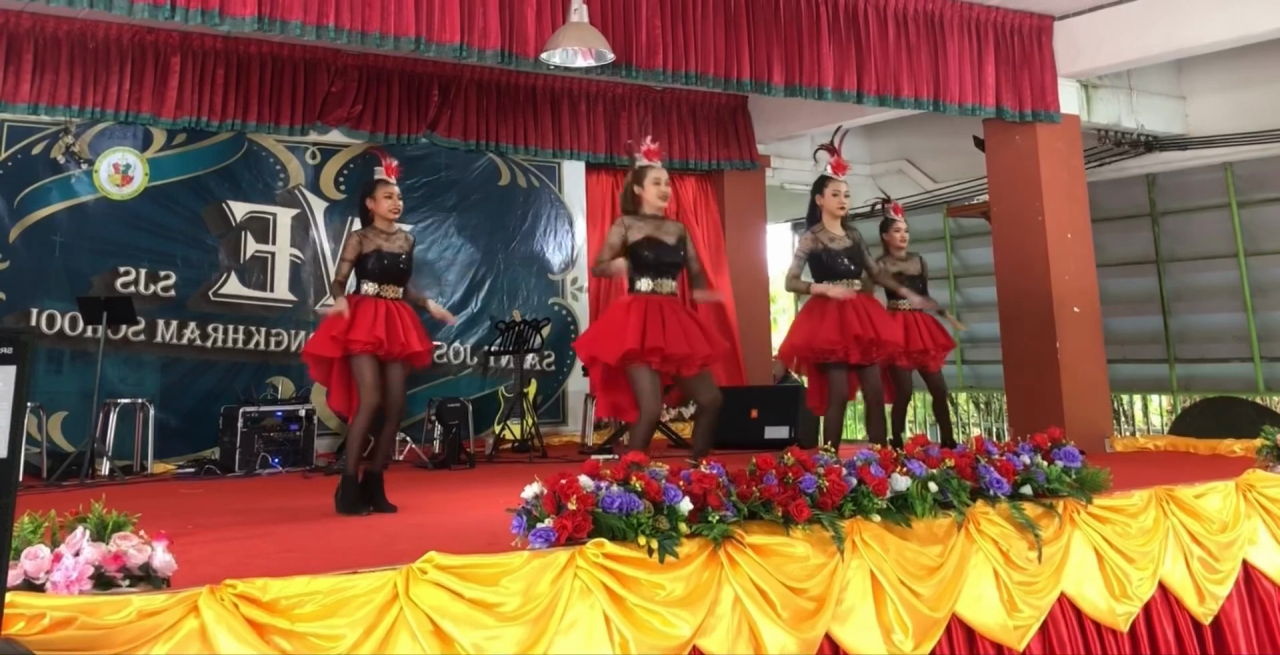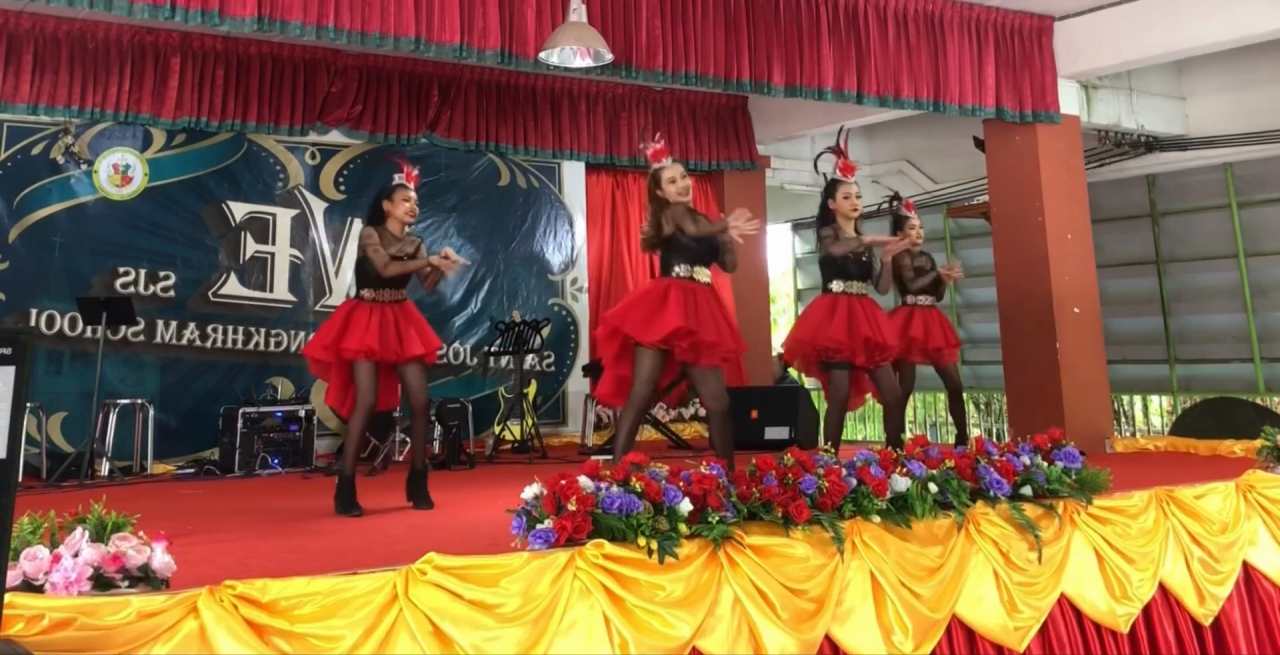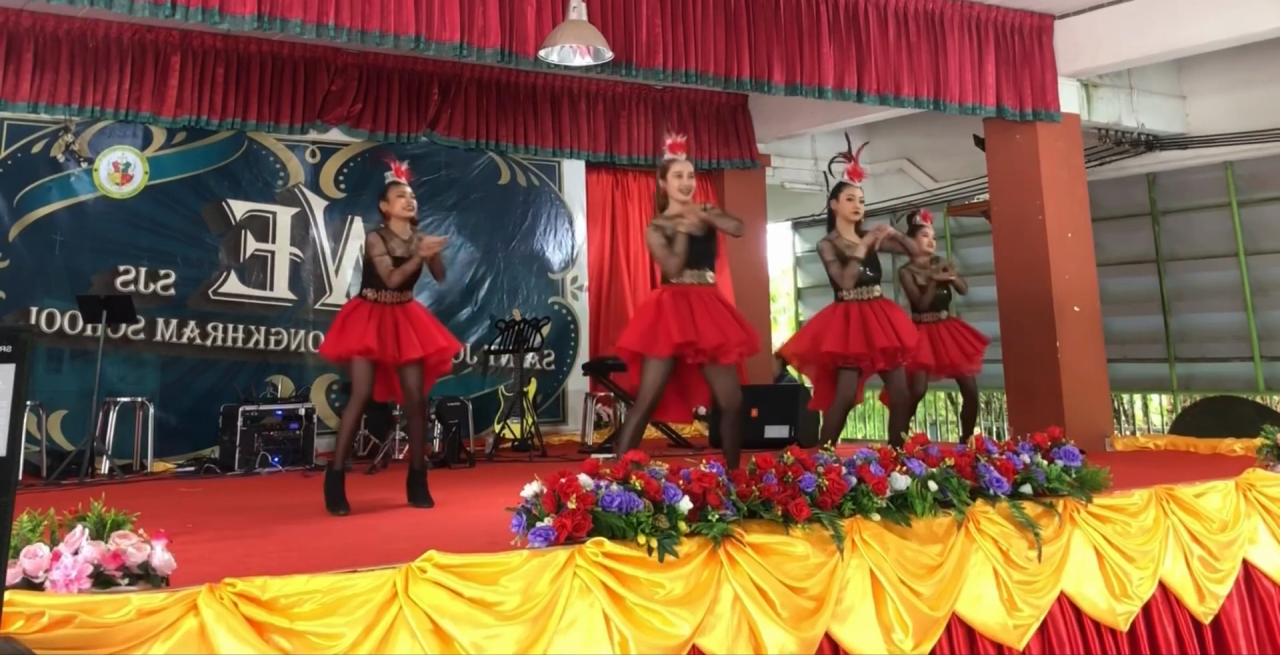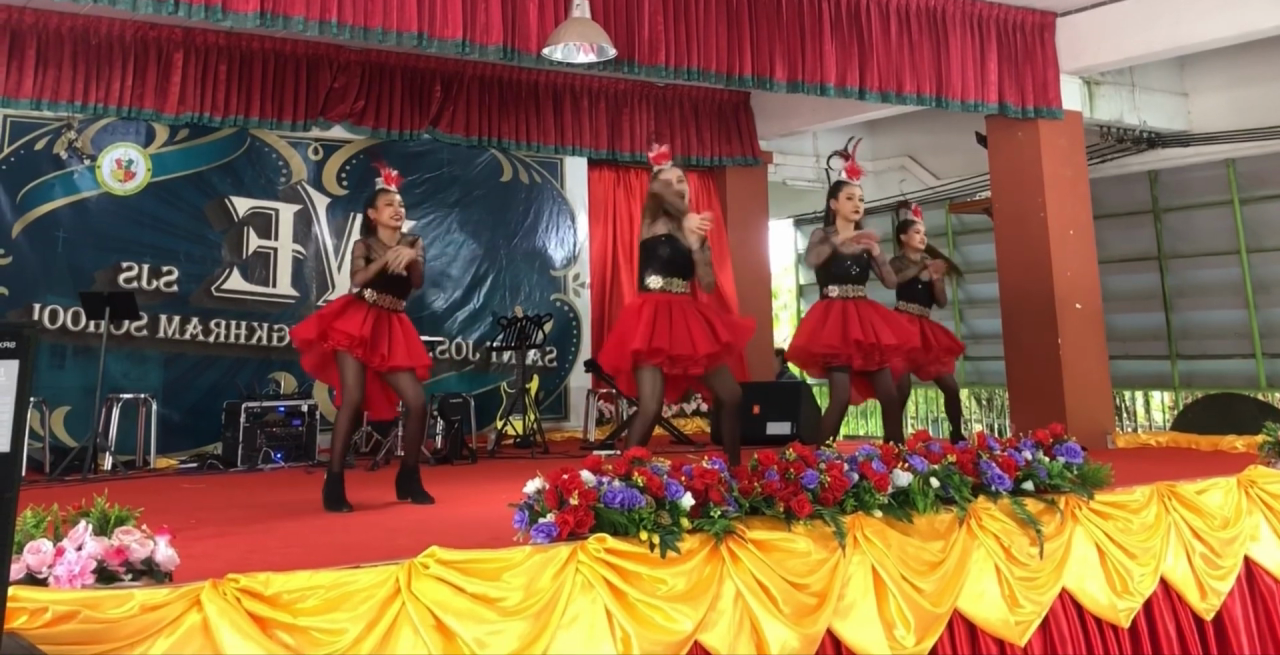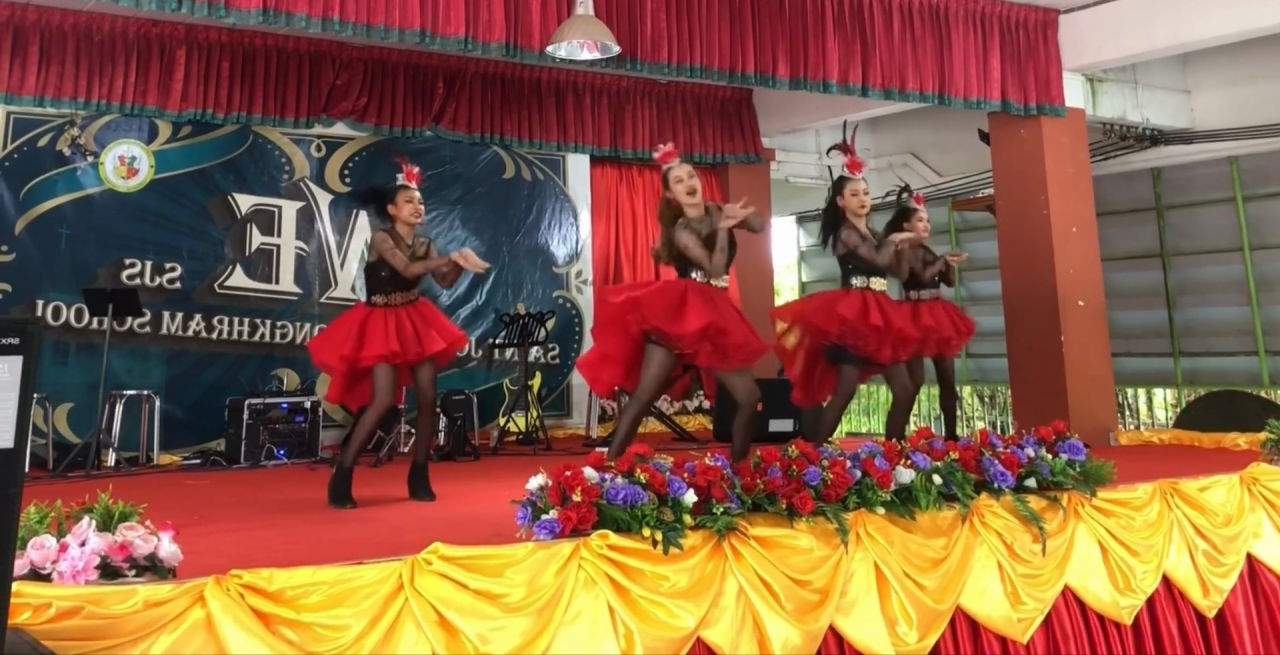
dt=0.3s
person 1, frame 1
left shoulder: (407, 240)
right shoulder: (359, 238)
right elbow: (338, 281)
left wrist: (428, 303)
right wrist: (340, 301)
left hip: (397, 324)
right hip: (362, 323)
left knee: (395, 405)
right knee: (371, 401)
left ankle: (374, 483)
right ankle: (348, 488)
person 1, frame 2
left shoulder: (414, 242)
right shoulder: (370, 235)
left elbow: (429, 282)
right elbow: (386, 269)
left wrist: (442, 261)
right wrist: (430, 261)
left hip: (401, 322)
right hip: (366, 320)
left knee: (419, 400)
right knee: (366, 402)
left ankle: (417, 481)
right ankle: (346, 488)
person 1, frame 3
left shoulder: (422, 238)
right shoulder: (376, 238)
left elbow: (441, 275)
right elbow: (391, 279)
left wrist: (431, 253)
right wrist: (420, 253)
left hip: (405, 321)
right hip: (370, 319)
left knee: (417, 402)
right knee: (361, 396)
left ankle: (418, 483)
right ankle: (335, 480)
person 1, frame 4
left shoulder: (413, 243)
right shoulder: (363, 245)
left elbow: (418, 281)
right elbow: (356, 280)
left wrist: (409, 259)
right wrist: (385, 259)
left hip: (392, 329)
right hip: (356, 323)
left knee: (417, 403)
right knee: (352, 401)
left ankle: (409, 478)
right ankle: (334, 483)
person 1, frame 5
left shoulder: (424, 244)
right shoulder: (381, 238)
left elbow: (446, 281)
right elbow: (408, 269)
left wrist: (463, 263)
right wrist: (452, 259)
left hip: (414, 322)
right hip: (380, 322)
left knee: (427, 399)
right knee: (382, 401)
left ankle: (417, 476)
right ankle: (342, 475)
person 2, frame 1
left shoulder: (679, 230)
right shoulder: (625, 226)
left elbow: (697, 276)
right elbow: (598, 266)
left wrist: (703, 291)
right wrist: (613, 266)
left hip: (673, 320)
right hip: (636, 320)
left knee: (711, 401)
right knee: (651, 410)
person 2, frame 2
left shoulder: (706, 224)
right shoulder: (670, 214)
left elbow: (730, 265)
right elbow: (697, 228)
left wrist: (730, 233)
right wrist: (727, 229)
left hip: (699, 311)
right hip: (665, 306)
left knee: (719, 404)
right knee: (638, 397)
person 2, frame 3
left shoulder: (706, 212)
right shoulder: (656, 226)
left elbow: (738, 228)
right elbow: (673, 267)
left wrist: (702, 215)
right wrist: (682, 224)
left hip: (708, 312)
right hip: (670, 310)
left knee: (731, 401)
right knee: (646, 400)
left ankle: (732, 474)
person 2, frame 4
left shoulder: (698, 234)
right shoulder: (653, 219)
left elbow: (707, 283)
right elbow: (658, 192)
left wrist: (694, 245)
right wrist: (685, 216)
left hip: (689, 318)
right hip: (650, 318)
left knee: (731, 398)
right knee: (650, 408)
left ankle: (735, 471)
person 2, frame 5
left shoulder: (717, 212)
right shoulder: (680, 230)
left elbow: (759, 225)
right elbow: (714, 269)
left wrist: (738, 215)
right wrist: (723, 228)
left hip: (715, 316)
right hip: (679, 308)
left knee: (749, 397)
right knee: (644, 395)
person 3, frame 1
left shoulder: (855, 237)
right shoulder: (811, 237)
left elbow: (876, 273)
right elbow: (791, 281)
left wrist: (907, 293)
right wrist: (824, 289)
left hip: (861, 317)
right hip: (828, 317)
left knee: (874, 395)
right knee: (836, 397)
person 3, frame 2
left shoulder: (865, 242)
right shoulder: (829, 233)
left elbow: (882, 289)
right elbow: (843, 248)
left wrist: (887, 258)
right wrist: (870, 240)
left hip: (865, 317)
right hip: (834, 318)
left knee: (893, 395)
right knee: (839, 397)
person 3, frame 3
left shoulder: (870, 236)
right shoulder: (828, 242)
left elbow: (913, 250)
right elbow: (846, 282)
left wrist: (891, 235)
right wrist: (861, 251)
left hip: (881, 319)
right hip: (848, 320)
left knee: (901, 397)
right knee: (843, 398)
person 3, frame 4
left shoulder: (867, 241)
right shoulder: (822, 235)
left elbow: (891, 282)
right elbow: (812, 260)
left wrist: (876, 252)
right wrist: (841, 239)
left hip: (865, 319)
right hip: (833, 320)
left knee: (890, 396)
right knee: (840, 398)
person 3, frame 5
left shoulder: (873, 234)
right shoulder: (845, 233)
left elbow: (891, 271)
right elbow: (880, 259)
left wrist: (897, 244)
right wrist: (897, 240)
left hip: (879, 313)
right hip: (851, 311)
left knee: (904, 391)
right knee: (844, 391)
person 4, frame 1
left shoulder: (918, 260)
right shoulder: (883, 264)
right wrist: (886, 300)
left hip: (921, 326)
right hip: (897, 327)
left knee: (939, 388)
right knee: (903, 392)
left ankle: (948, 440)
right ankle: (897, 443)
person 4, frame 2
left shoulder: (927, 257)
right shoulder: (901, 256)
left elbow: (938, 295)
right elbow: (912, 284)
left wrist: (945, 278)
right wrist: (937, 273)
left hip: (932, 322)
right hip: (909, 322)
left knee: (954, 384)
right knee: (905, 388)
left ankle: (963, 438)
person 4, frame 3
left shoulder: (942, 264)
right shoulder: (906, 271)
left elbow: (963, 289)
right elbow: (921, 304)
left wrist: (951, 277)
right wrist: (936, 281)
left hip: (949, 332)
right hip: (922, 335)
left knee: (971, 392)
right knee: (916, 392)
left ankle: (967, 441)
person 4, frame 4
left shoulder: (935, 263)
right shoulder: (896, 262)
left elbow: (942, 302)
right elbow: (895, 279)
left wrist: (936, 278)
right wrist: (923, 267)
left hip: (926, 331)
left knee: (951, 388)
right knee: (902, 391)
left ankle: (957, 435)
person 4, frame 5
left shoulder: (928, 250)
right shoulder: (904, 250)
left elbow: (950, 282)
right elbow: (924, 275)
left wrist: (950, 264)
right wrist: (943, 260)
left hip: (938, 314)
right hip: (915, 314)
left knee: (948, 379)
right knee: (916, 379)
left ankle: (950, 433)
